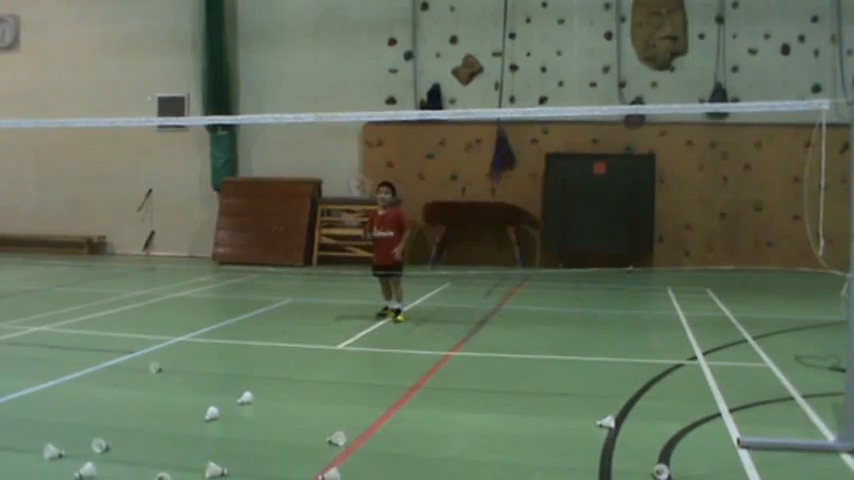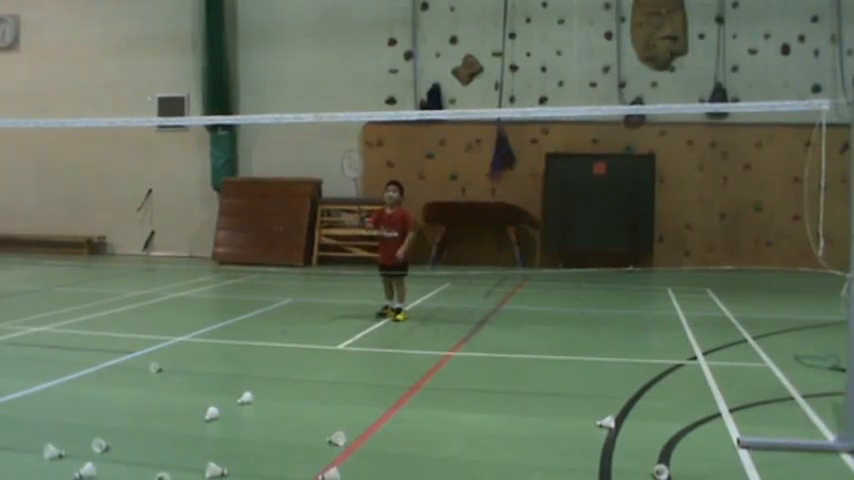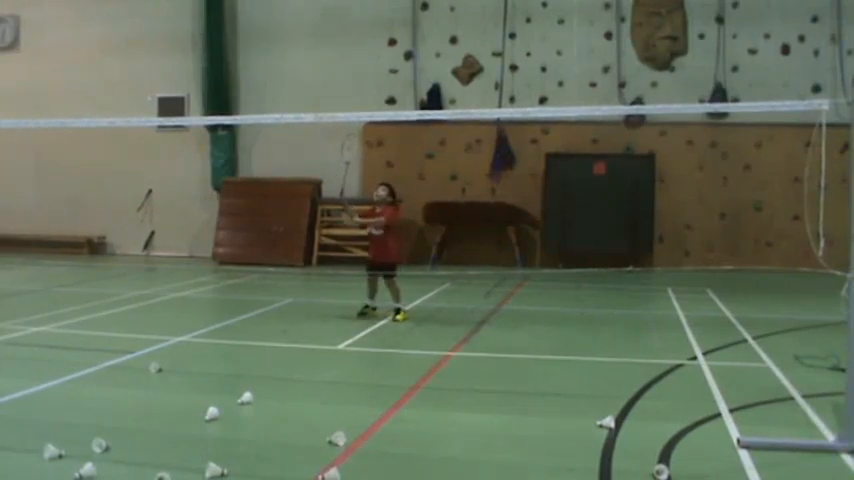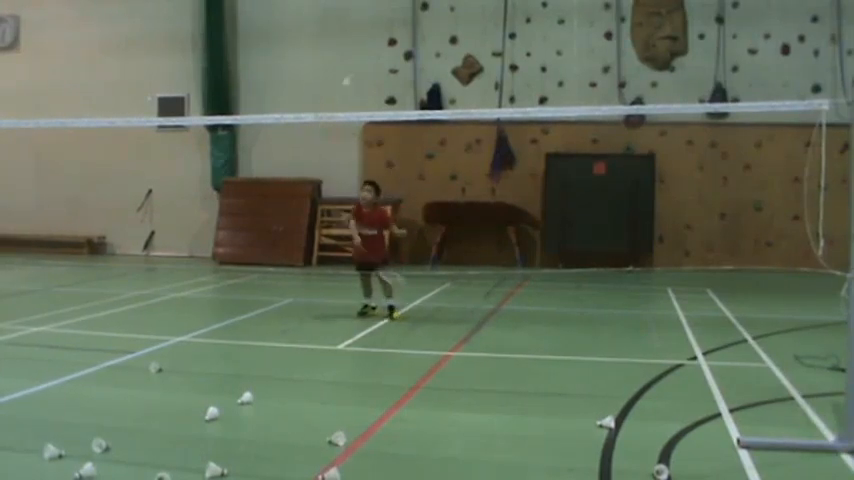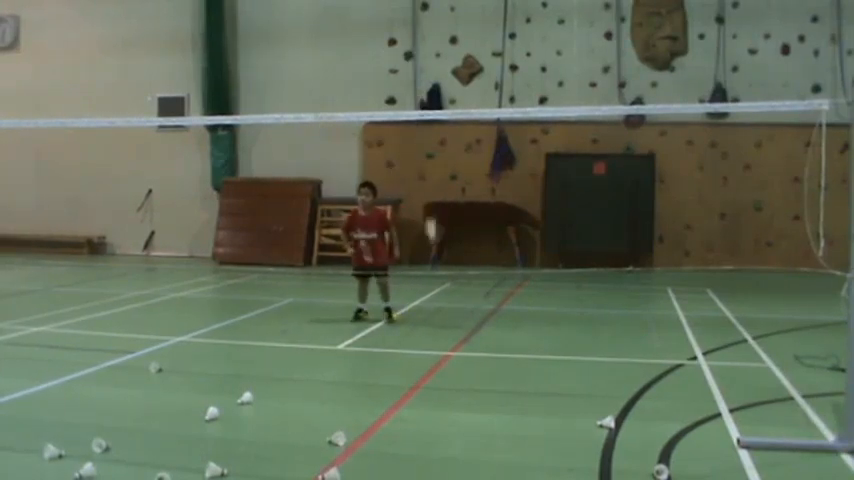
dt=0.7s
person 1, frame 1
left shoulder: (398, 213)
right shoulder: (373, 215)
left elbow: (406, 231)
right elbow: (370, 234)
left wrist: (400, 248)
right wrist: (367, 236)
left hip: (393, 255)
right hip: (379, 256)
left knee: (395, 281)
right knee: (383, 281)
left ankle: (399, 309)
right ankle: (389, 306)
person 1, frame 2
left shoulder: (404, 213)
right shoulder: (380, 213)
left elbow: (411, 232)
right elbow: (371, 226)
left wrist: (403, 248)
left hip: (399, 256)
right hip: (384, 255)
left knee: (399, 281)
right knee: (386, 281)
left ankle: (400, 309)
right ankle: (390, 306)
person 1, frame 3
left shoulder: (390, 211)
right shoulder: (372, 212)
left elbow: (381, 221)
right elbow: (357, 218)
left wrist: (361, 220)
right wrist: (348, 209)
left hip: (389, 255)
right hip: (375, 254)
left knee: (390, 281)
right knee: (371, 279)
left ankle: (399, 309)
right ankle: (370, 305)
person 1, frame 4
left shoulder: (380, 212)
right shoulder: (357, 209)
left elbow: (390, 226)
right elbow: (352, 224)
left wrist: (398, 232)
right wrist: (356, 237)
left hip: (378, 252)
right hip: (362, 252)
left knee: (384, 278)
right knee: (364, 278)
left ankle: (391, 306)
right ankle: (369, 305)
person 1, frame 5
left shoulder: (380, 214)
right shoulder: (353, 215)
left elbow: (391, 231)
right elbow: (344, 232)
left wrist: (395, 248)
right wrist: (349, 247)
left hip: (379, 256)
right hip: (360, 256)
left knee: (382, 281)
right knee: (362, 283)
left ankle: (387, 308)
right ankle: (362, 309)
